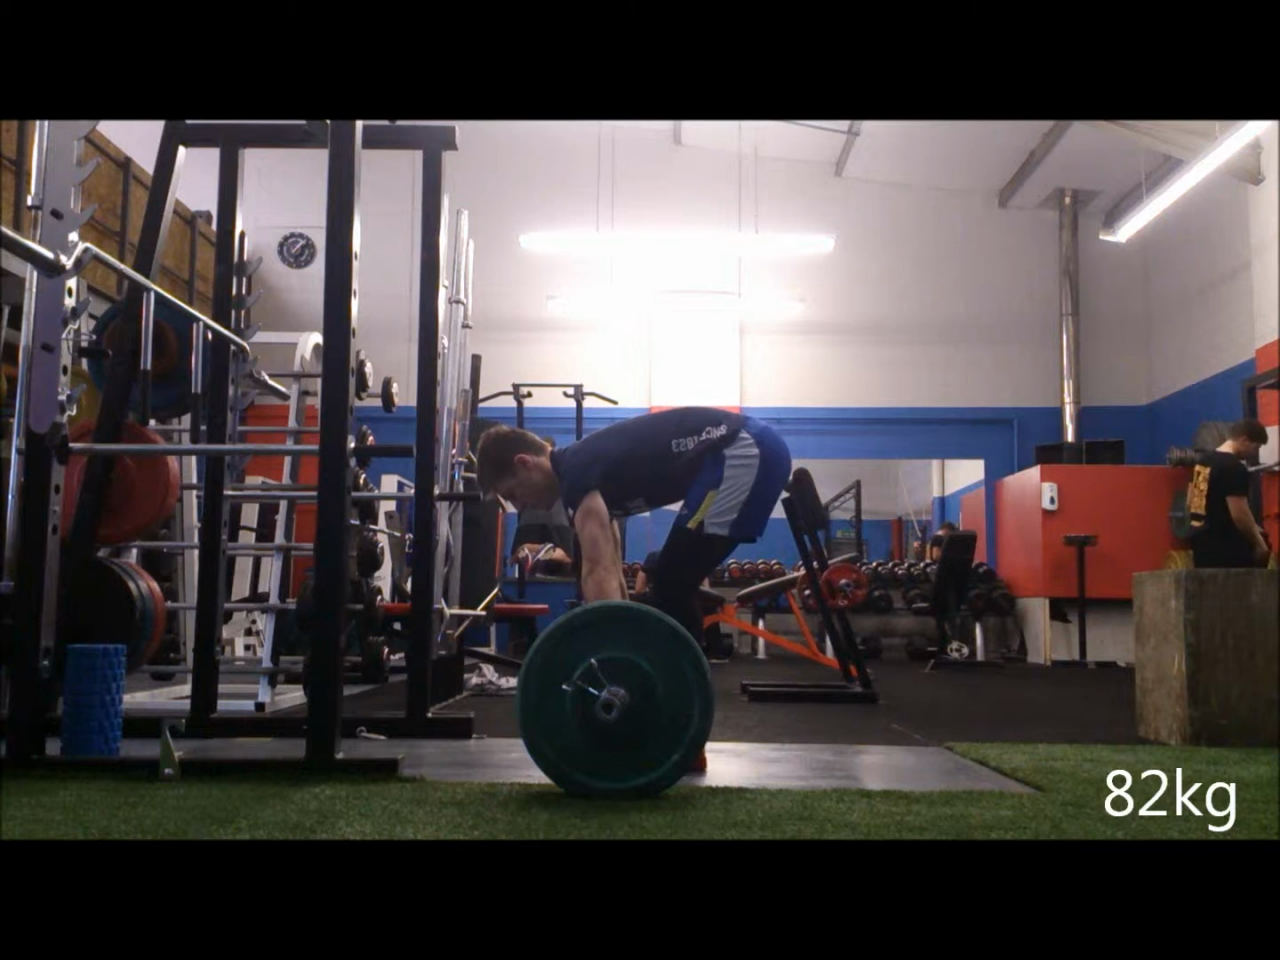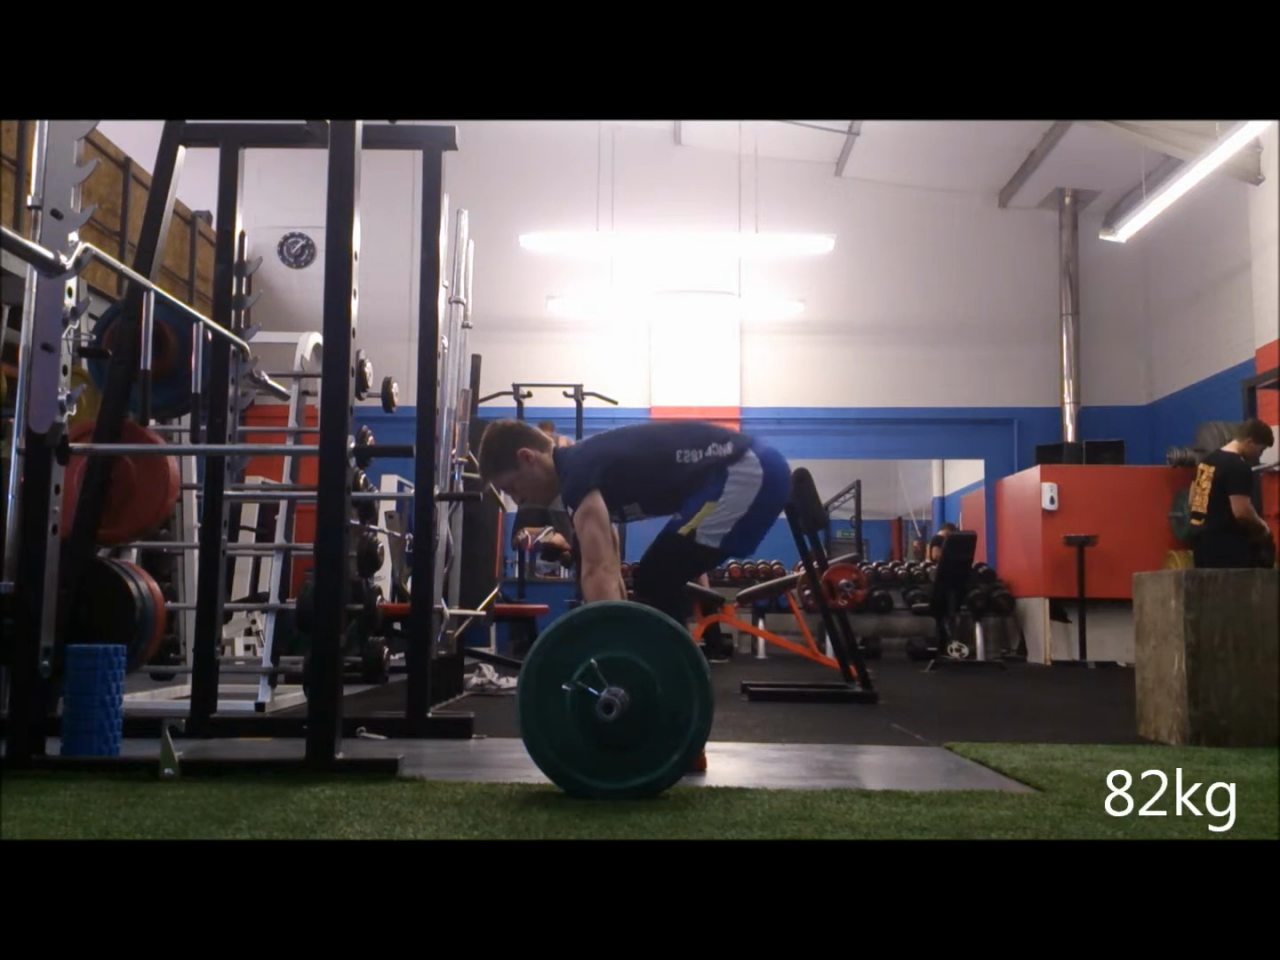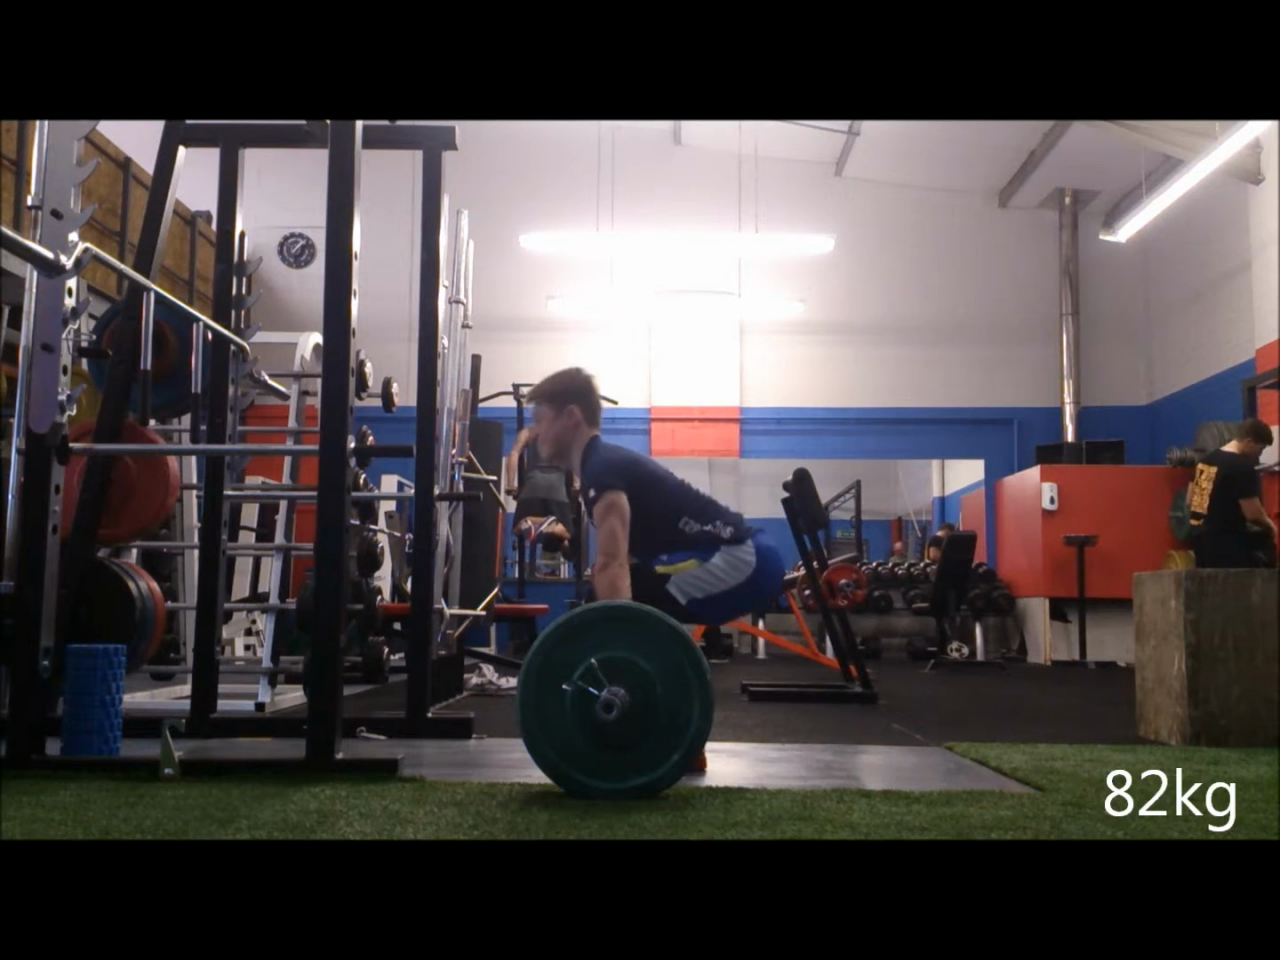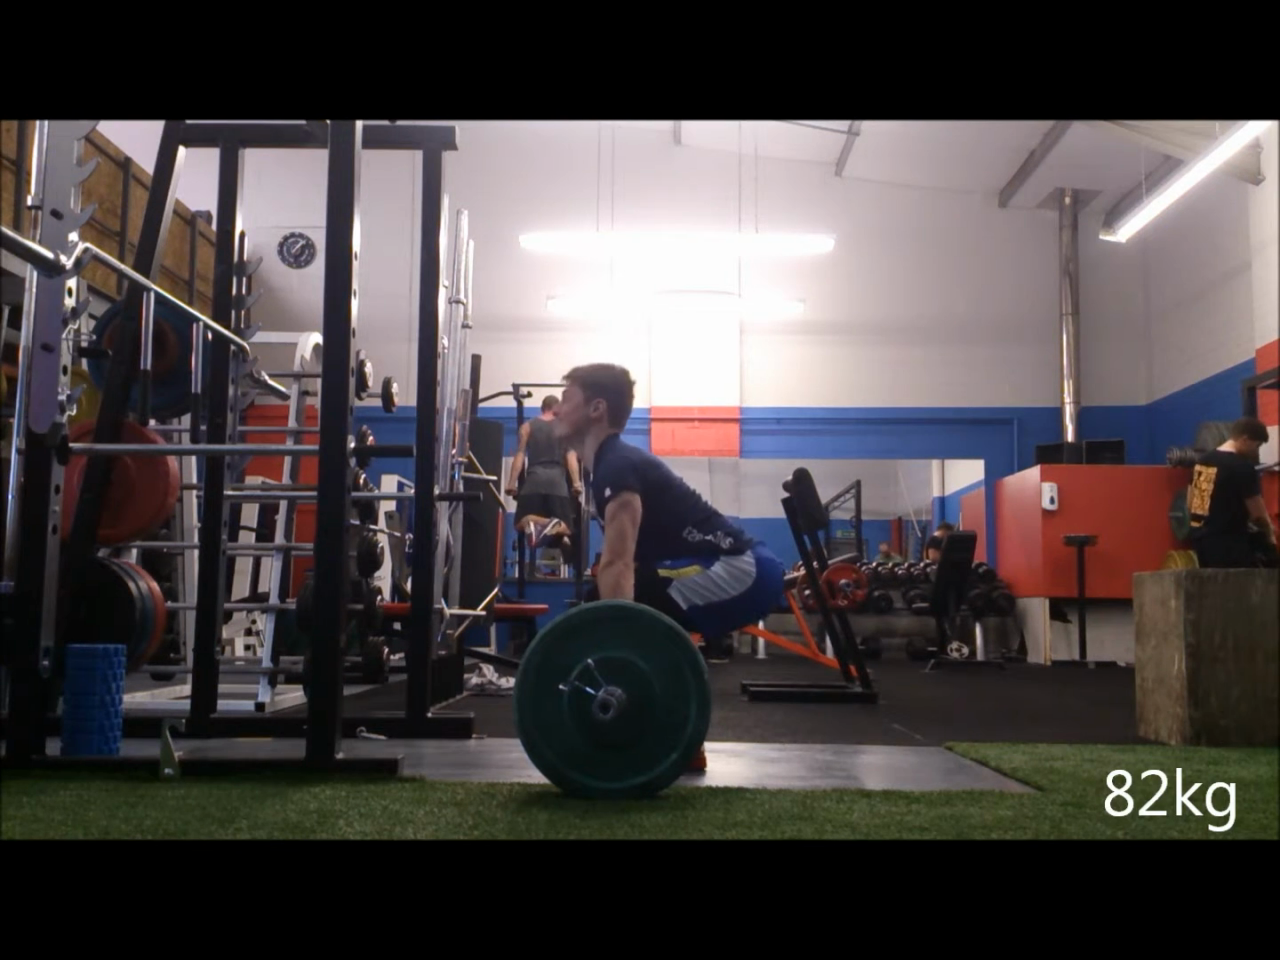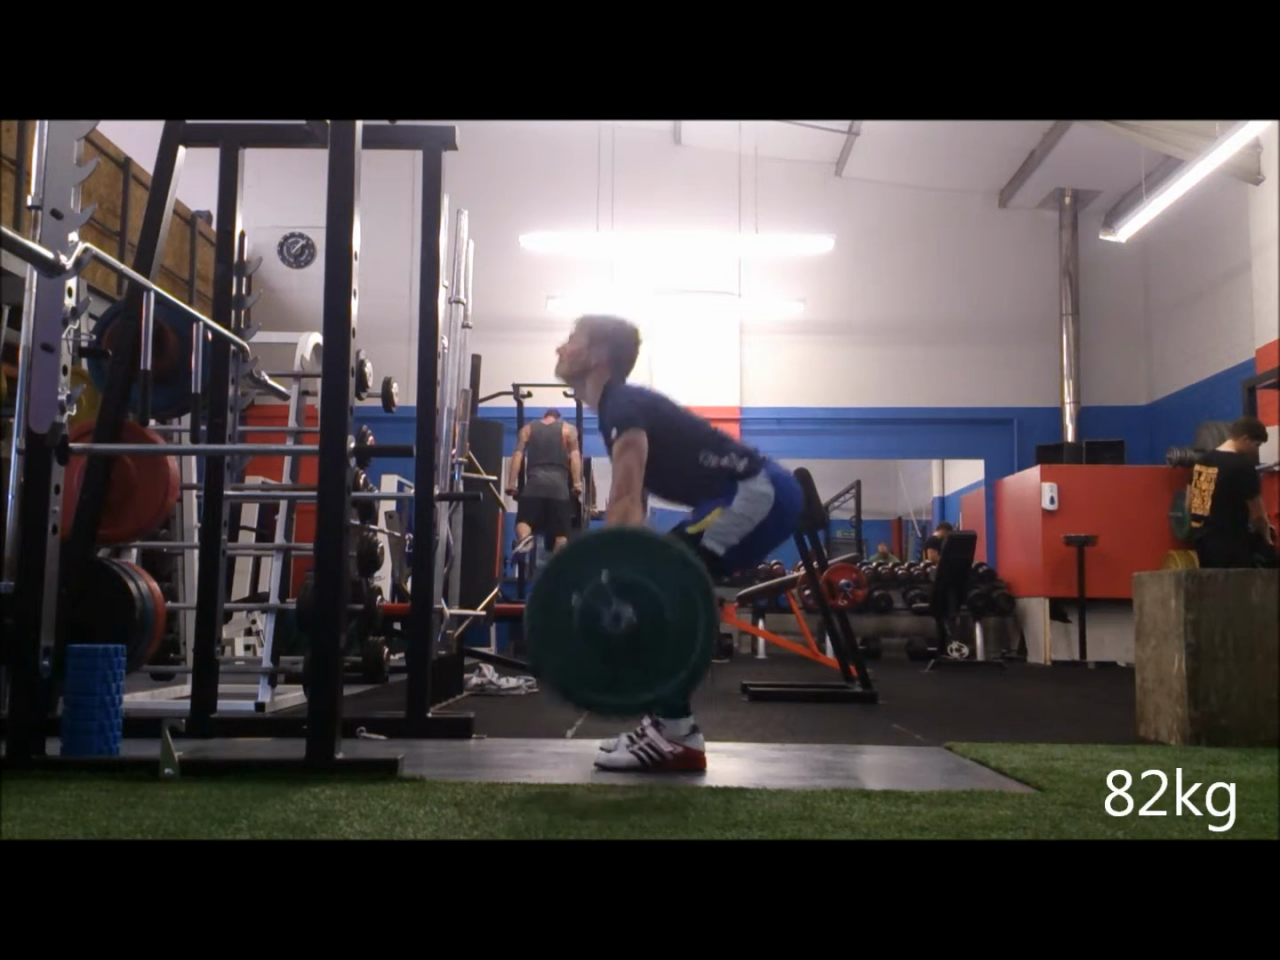
dt=0.4s
person 1, frame 1
left shoulder: (576, 472)
right shoulder: (583, 464)
left elbow: (598, 572)
right elbow: (609, 570)
left hip: (744, 452)
right hip: (751, 451)
left knee: (672, 583)
right knee: (673, 582)
person 1, frame 2
left shoulder: (577, 472)
right shoulder: (585, 465)
left elbow: (598, 571)
right elbow: (606, 567)
left hip: (747, 474)
right hip: (752, 471)
left knee: (657, 588)
right knee: (654, 584)
person 1, frame 3
left shoulder: (601, 468)
right shoulder: (607, 464)
left elbow: (612, 567)
right elbow: (617, 563)
left hip: (742, 562)
right hip: (743, 559)
person 1, frame 4
left shoulder: (616, 467)
right shoulder: (618, 463)
left elbow: (616, 566)
right elbow: (623, 562)
left hip: (742, 572)
right hip: (744, 571)
person 1, frame 5
left shoulder: (624, 405)
right shoulder: (620, 404)
left elbow: (625, 503)
right elbow: (629, 499)
left hip: (757, 493)
right hip: (753, 493)
left ankle: (676, 738)
right ankle: (671, 723)
